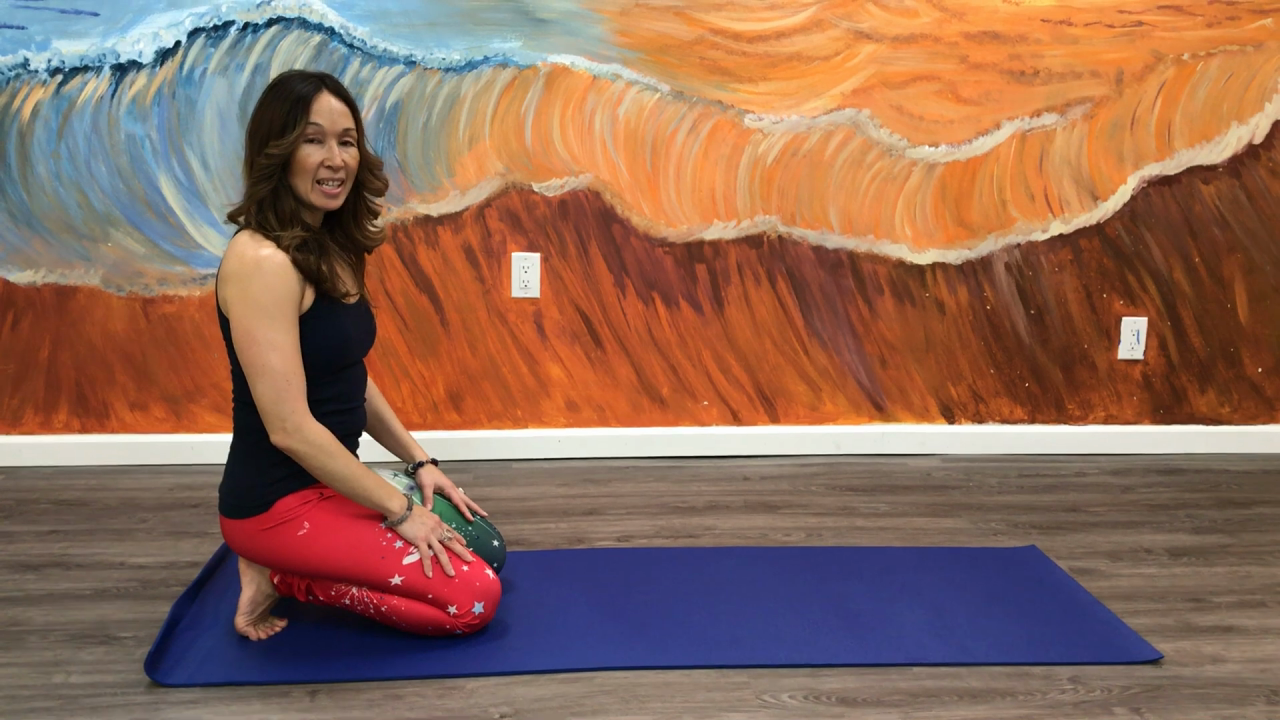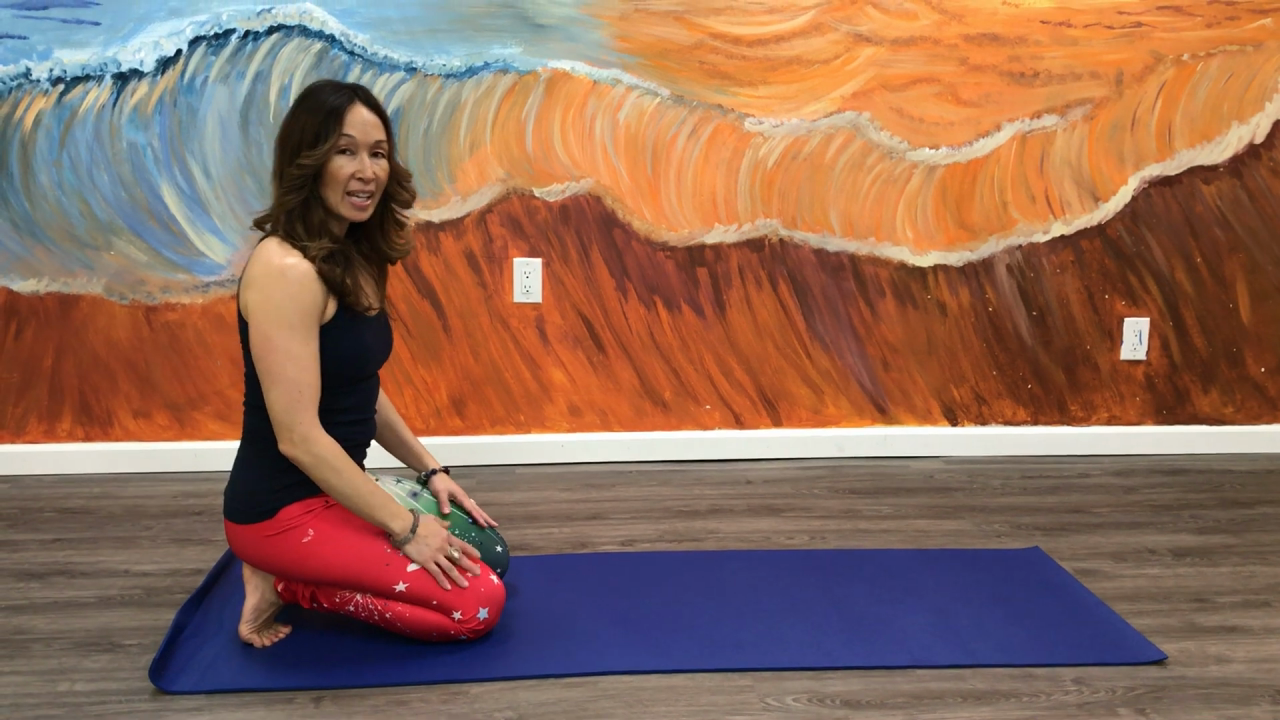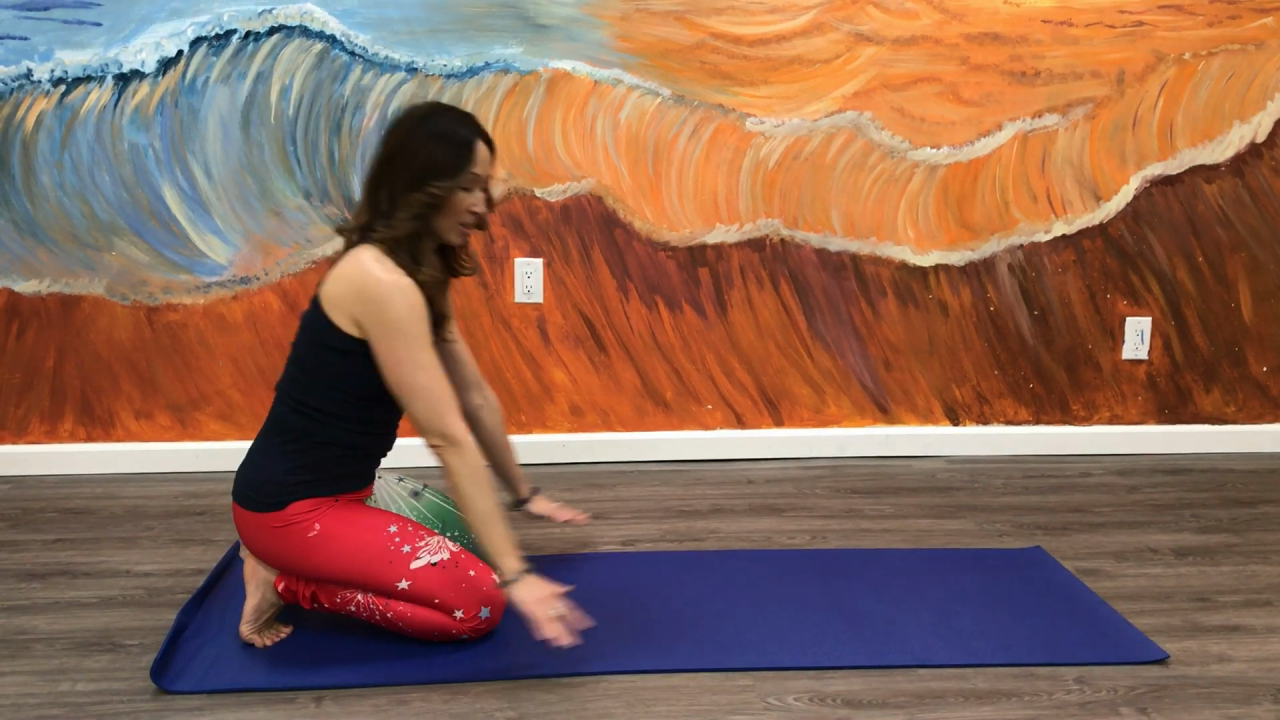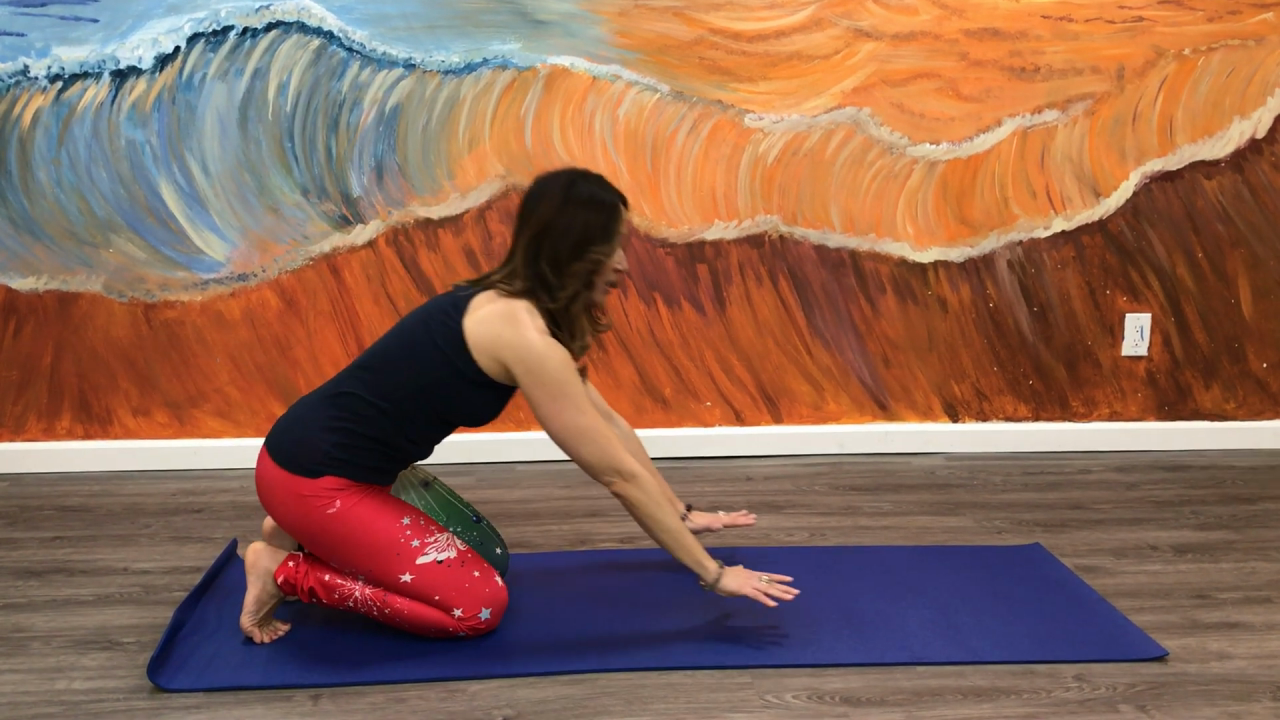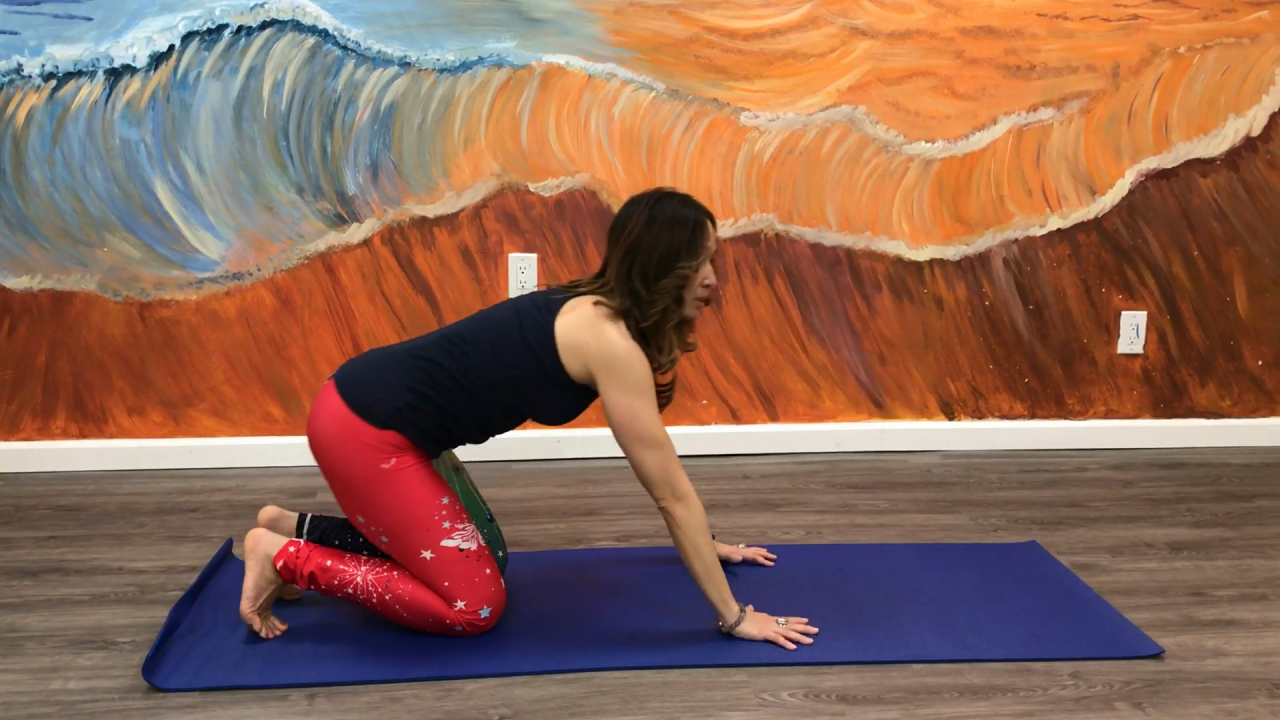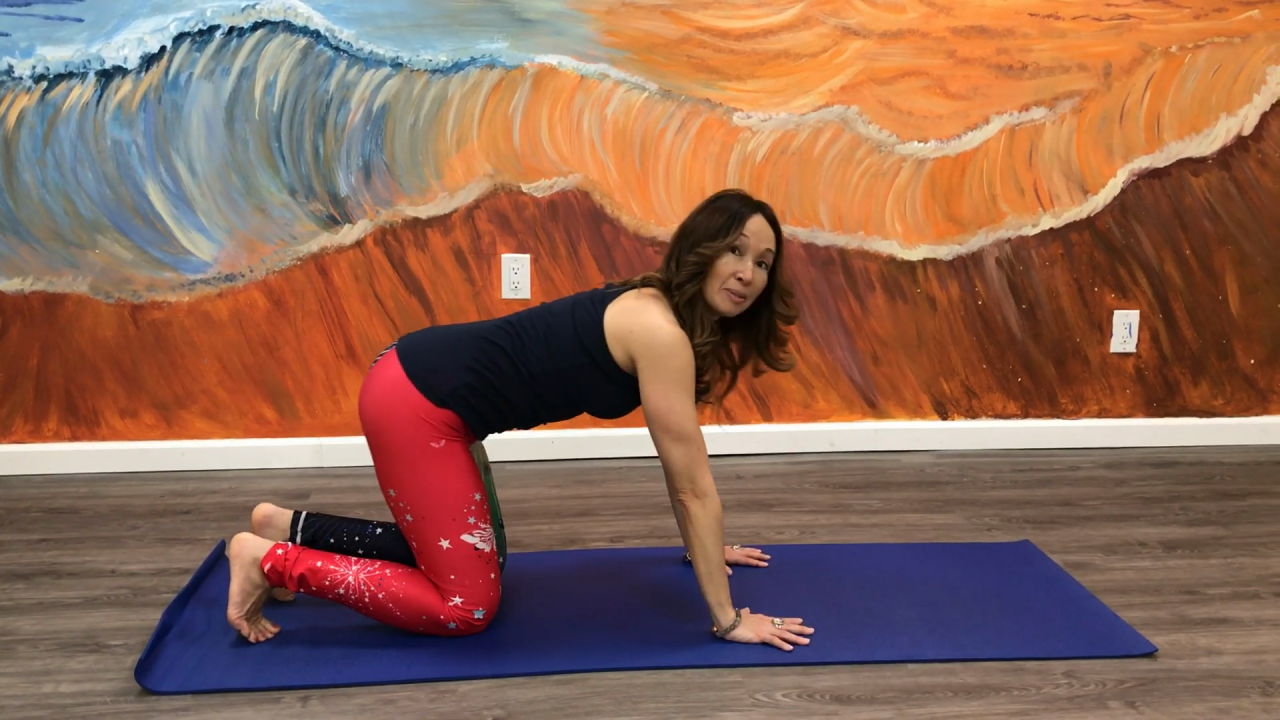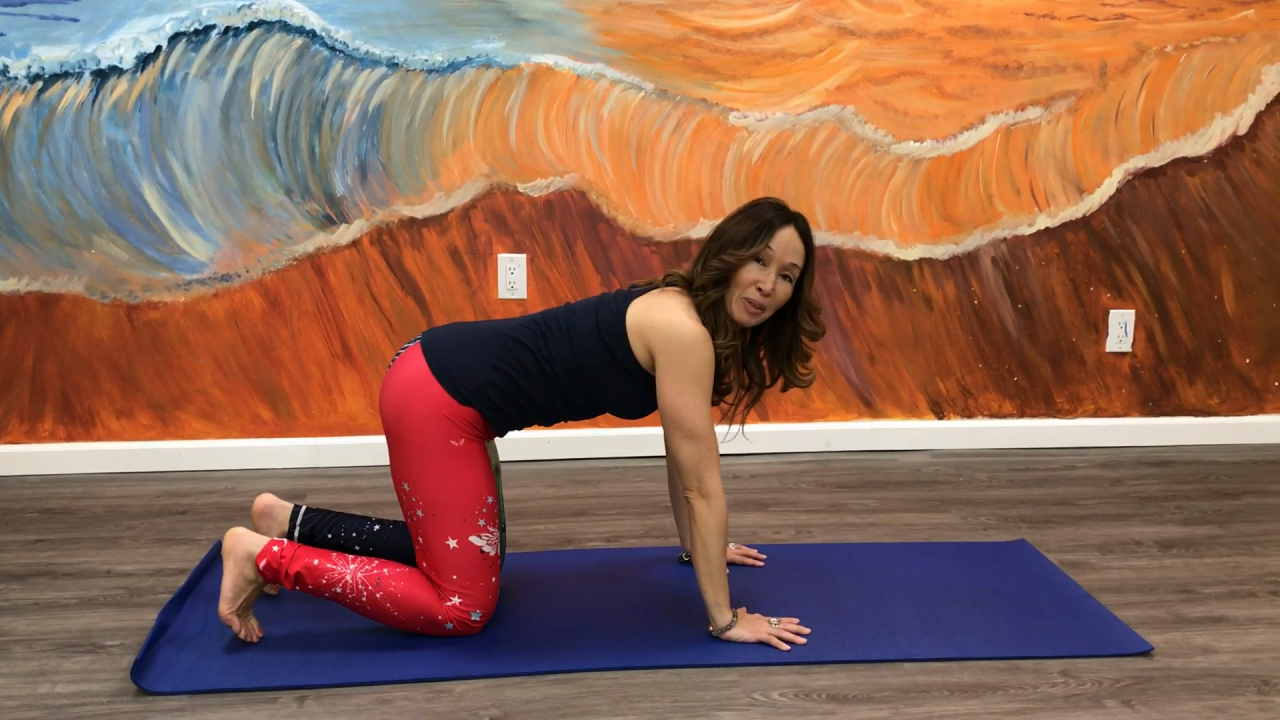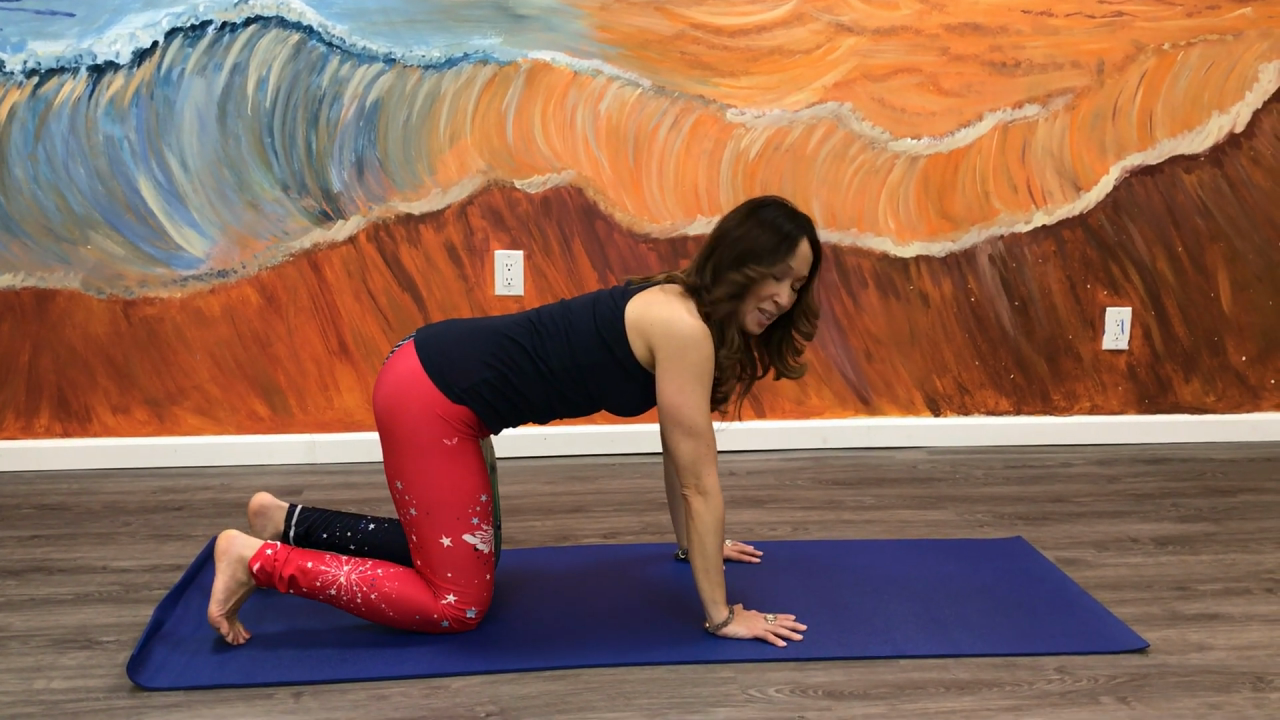
dt=0.5s
person 1, frame 1
left shoulder: (330, 246)
right shoulder: (262, 261)
right elbow: (289, 426)
left wrist: (419, 462)
right wrist: (399, 510)
left hip: (322, 485)
right hip: (279, 502)
left knee: (479, 548)
right knee: (473, 597)
left ankle: (288, 568)
right ankle: (281, 576)
person 1, frame 2
left shoulder: (352, 256)
right shoulder: (287, 269)
right elbow: (299, 437)
left wrist: (430, 469)
right wrist: (405, 528)
left hip: (327, 492)
right hip: (284, 509)
left knee: (482, 552)
right knee: (477, 602)
left ankle: (290, 575)
right ankle: (285, 584)
person 1, frame 3
left shoulder: (409, 270)
right shoulder: (382, 283)
left elbow: (473, 393)
right elbow: (449, 439)
left wrist: (522, 494)
right wrist: (514, 576)
left hip: (333, 492)
right hip: (293, 504)
left knee: (456, 565)
right knee: (476, 601)
left ankle: (295, 568)
right ankle: (286, 584)
person 1, frame 4
left shoulder: (512, 307)
right shoulder: (522, 334)
left elbow: (607, 424)
right elbow: (619, 474)
left wrist: (682, 513)
right wrist: (714, 574)
left hip: (334, 462)
right hip: (313, 474)
left knee: (477, 555)
right knee: (479, 603)
left ankle: (303, 538)
right ankle: (287, 570)
person 1, frame 5
left shoulder: (600, 316)
right shoulder: (611, 342)
left elbow: (664, 474)
right elbow: (672, 490)
left wrist: (705, 546)
right wrist: (734, 615)
left hip: (373, 411)
right hip: (365, 427)
left knee: (470, 558)
right knee: (474, 604)
left ankle: (296, 528)
right ankle: (285, 558)
person 1, frame 6
left shoulder: (676, 316)
right shoulder: (661, 331)
left elbow: (681, 468)
right elbow: (694, 485)
left wrist: (703, 548)
right wrist: (728, 618)
left hip: (423, 390)
right hip: (415, 401)
left knee: (473, 557)
right knee: (467, 605)
left ankle: (294, 528)
right ankle: (271, 560)
person 1, frame 7
left shoulder: (695, 318)
right shoulder: (685, 331)
left elbow: (682, 462)
right elbow: (703, 484)
left wrist: (698, 548)
right wrist: (725, 618)
left hip: (443, 381)
right hip: (436, 397)
left knee: (465, 558)
right knee: (461, 605)
left ankle: (291, 522)
right ankle: (262, 553)
person 1, frame 8
left shoulder: (686, 310)
right shoulder: (685, 328)
left elbow: (678, 456)
right elbow: (700, 482)
left wrist: (692, 543)
right wrist: (720, 614)
left hip: (437, 378)
right hip: (430, 396)
left knee: (459, 555)
right knee: (458, 604)
left ankle: (288, 523)
right ankle: (256, 558)
